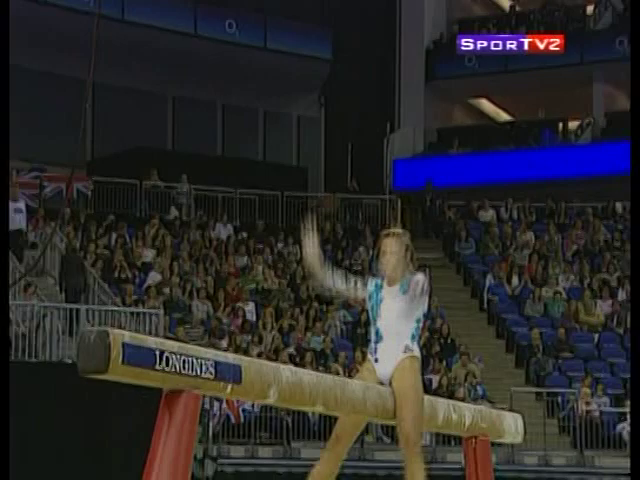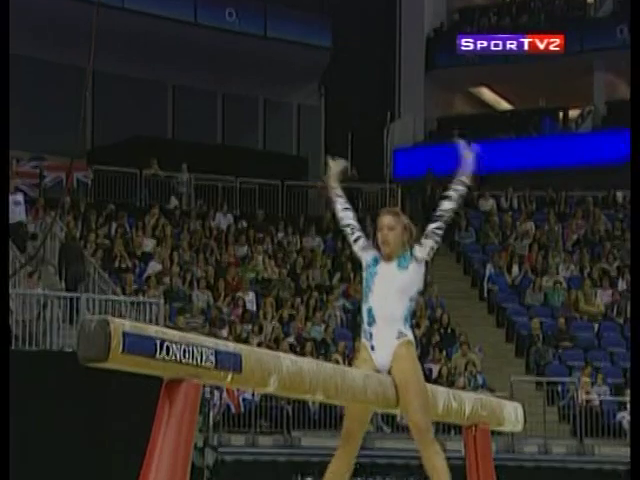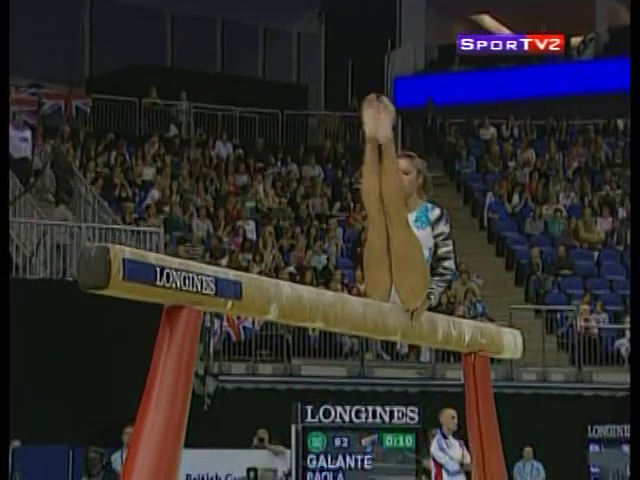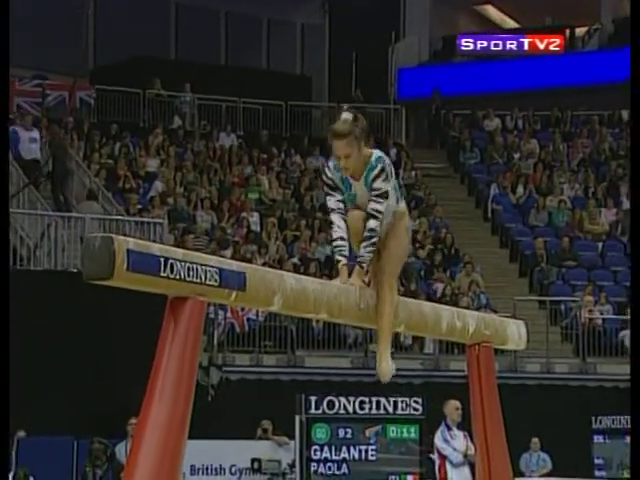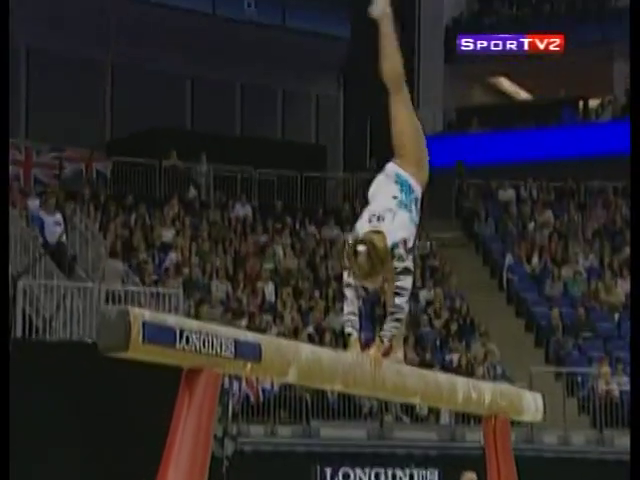
dt=1s
person 1, frame 1
left shoulder: (417, 283)
right shoulder: (372, 286)
left elbow: (415, 286)
right elbow: (339, 282)
left wrist: (399, 271)
right wrist: (315, 262)
left hip: (405, 362)
right hip: (373, 363)
left knee: (410, 442)
right knee: (339, 436)
person 1, frame 2
left shoulder: (414, 259)
right shoulder: (369, 259)
left elbow: (441, 216)
right elbow: (348, 221)
left wrist: (465, 173)
right wrist: (334, 184)
left hip: (399, 347)
right hip: (367, 350)
left knee: (422, 431)
right knee: (349, 435)
person 1, frame 3
left shoulder: (434, 214)
right shoulder: (388, 210)
left elbow: (447, 263)
left wrist: (429, 297)
left hip: (412, 293)
right hip: (381, 290)
left knee: (396, 216)
right knee: (377, 216)
person 1, frame 4
left shoulder: (380, 165)
right shoulder: (332, 170)
left elbow: (376, 220)
right elbow: (336, 218)
left wrist: (359, 271)
right wrist: (342, 267)
left hip: (394, 221)
right hip: (364, 226)
left knee: (386, 280)
right knee: (353, 219)
left ankle: (384, 353)
right ankle: (372, 274)
person 1, frame 5
left shoulder: (398, 244)
right shoulder: (359, 251)
left elbow: (400, 300)
right elbow: (350, 297)
left wrist: (380, 343)
right wrist: (353, 343)
left hip: (406, 176)
right hip: (386, 184)
